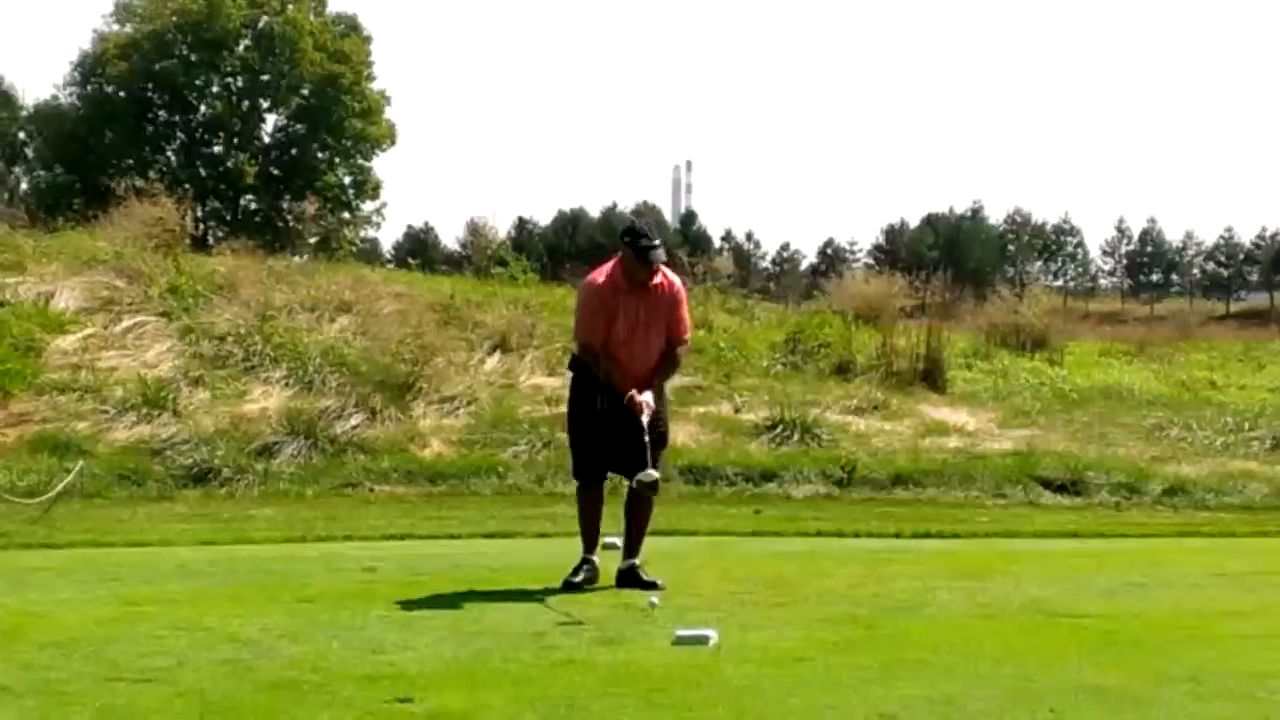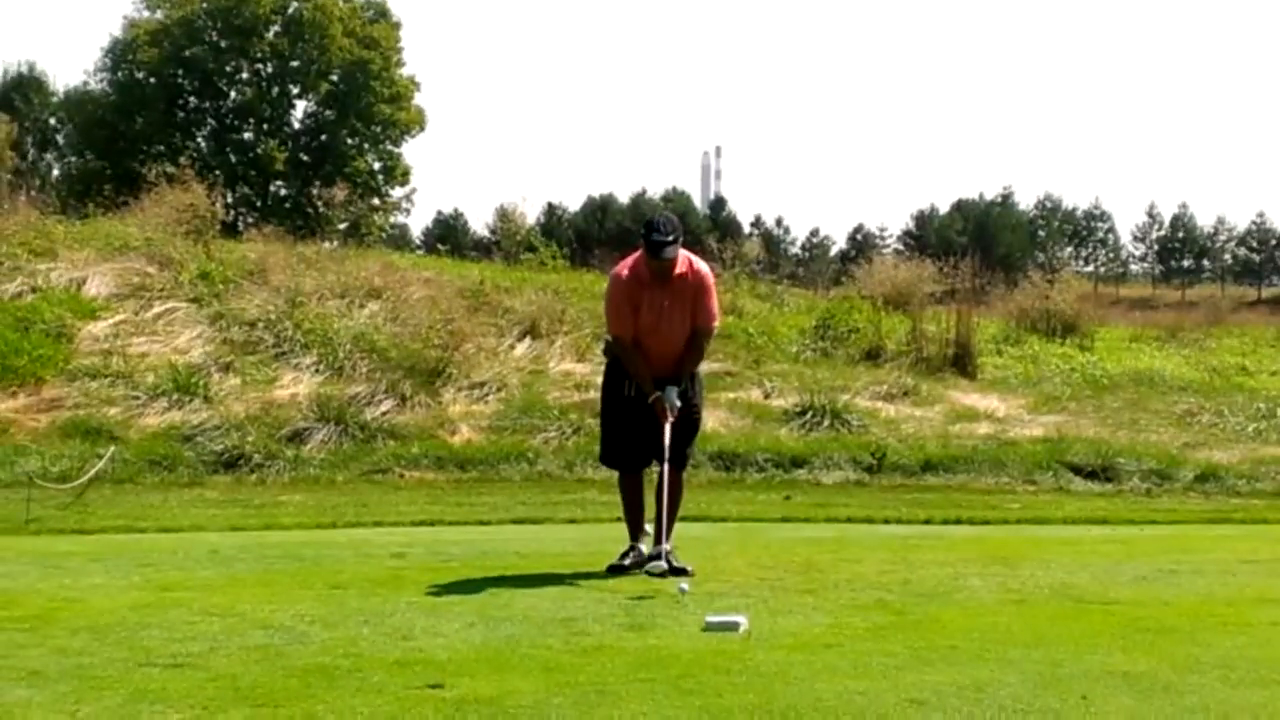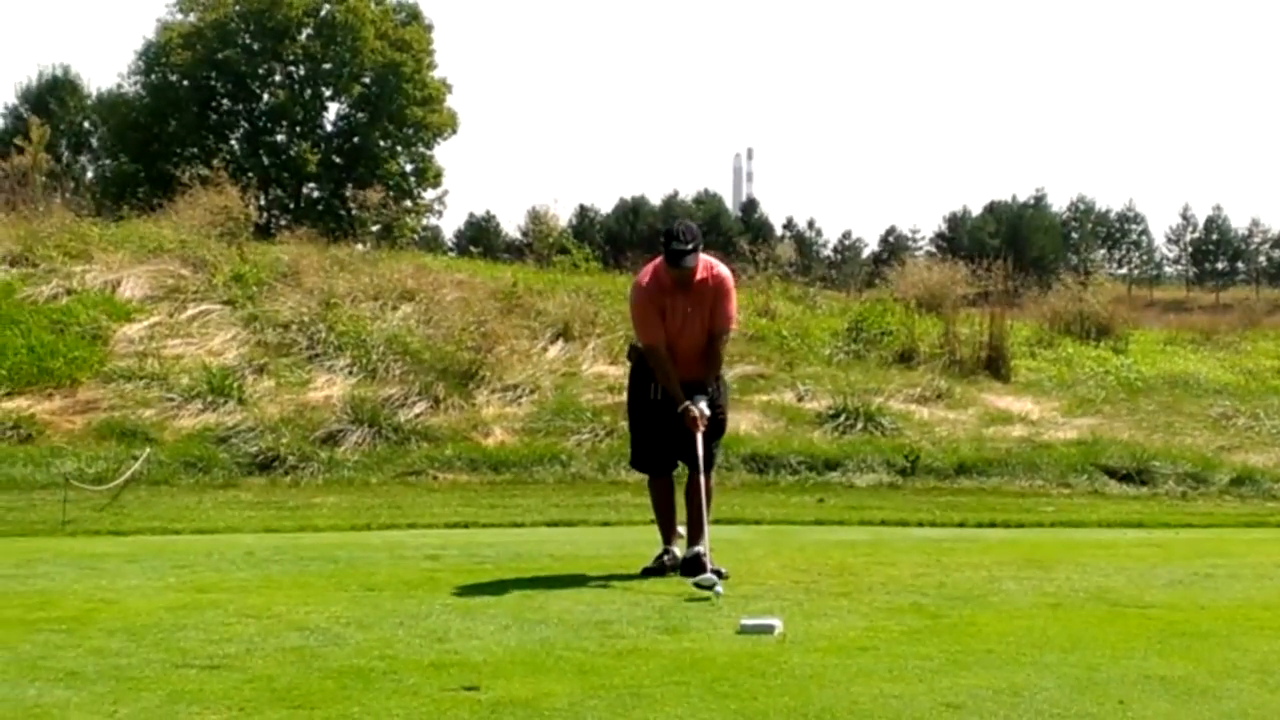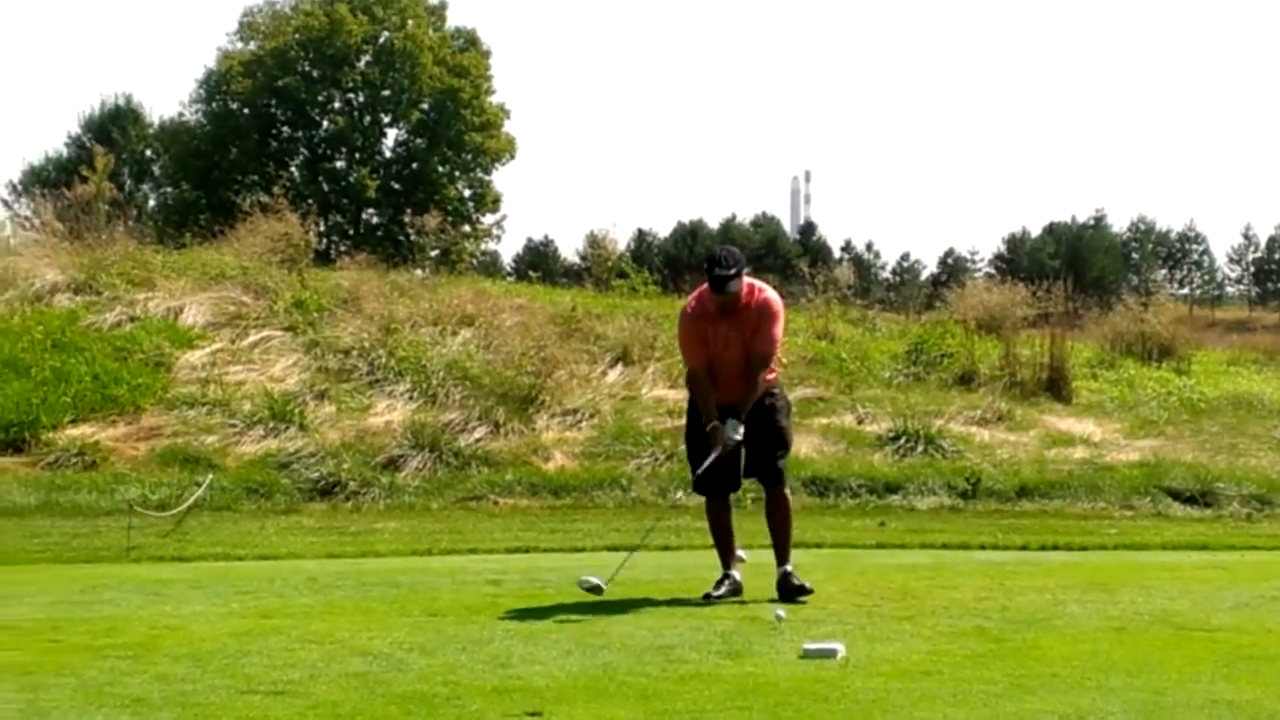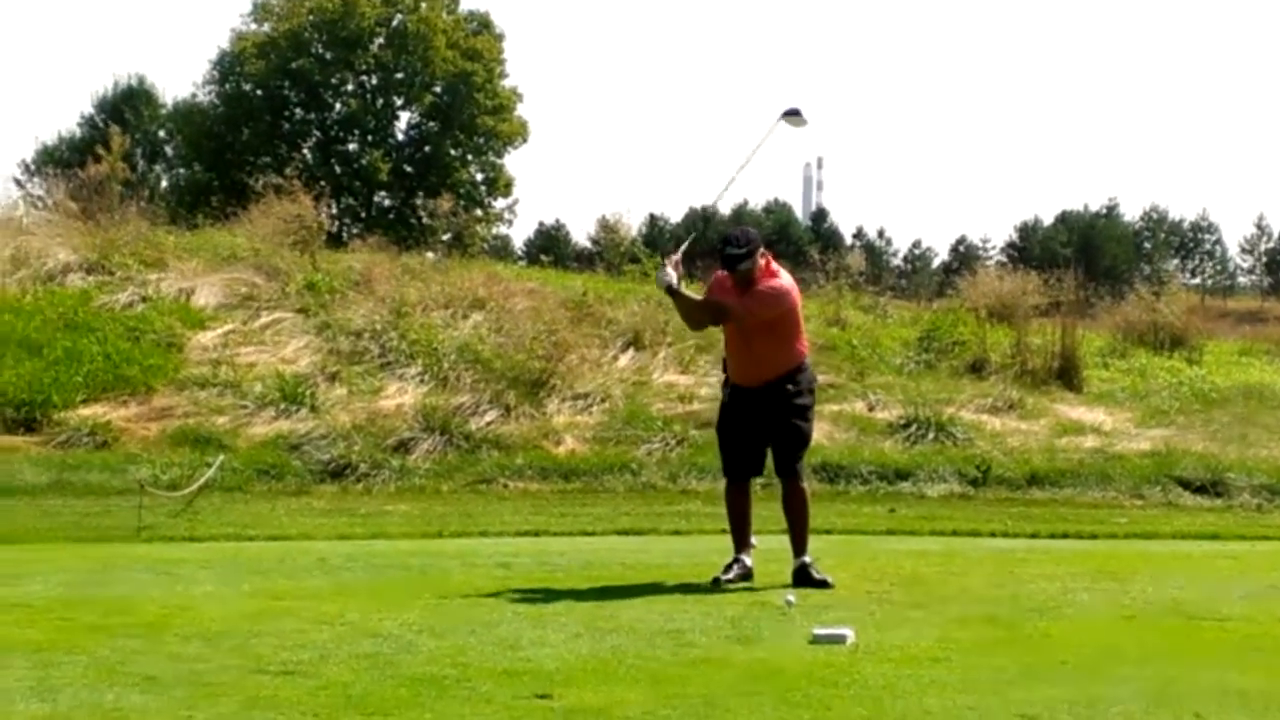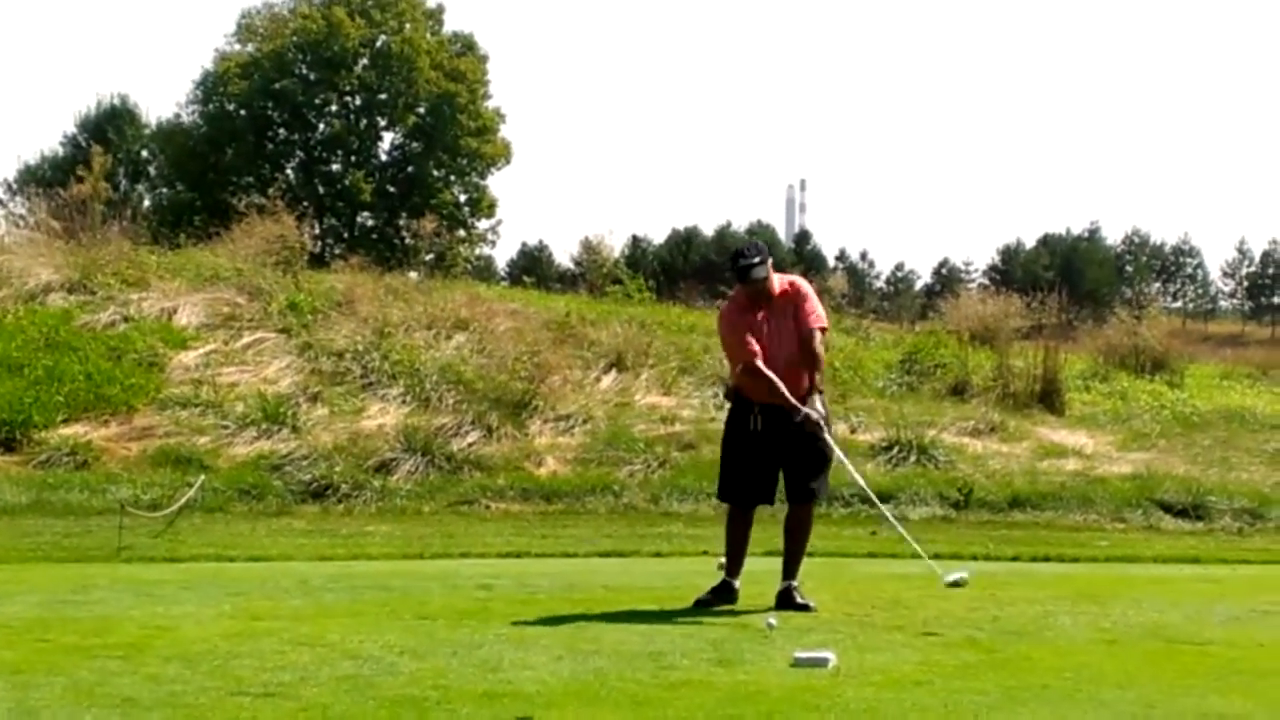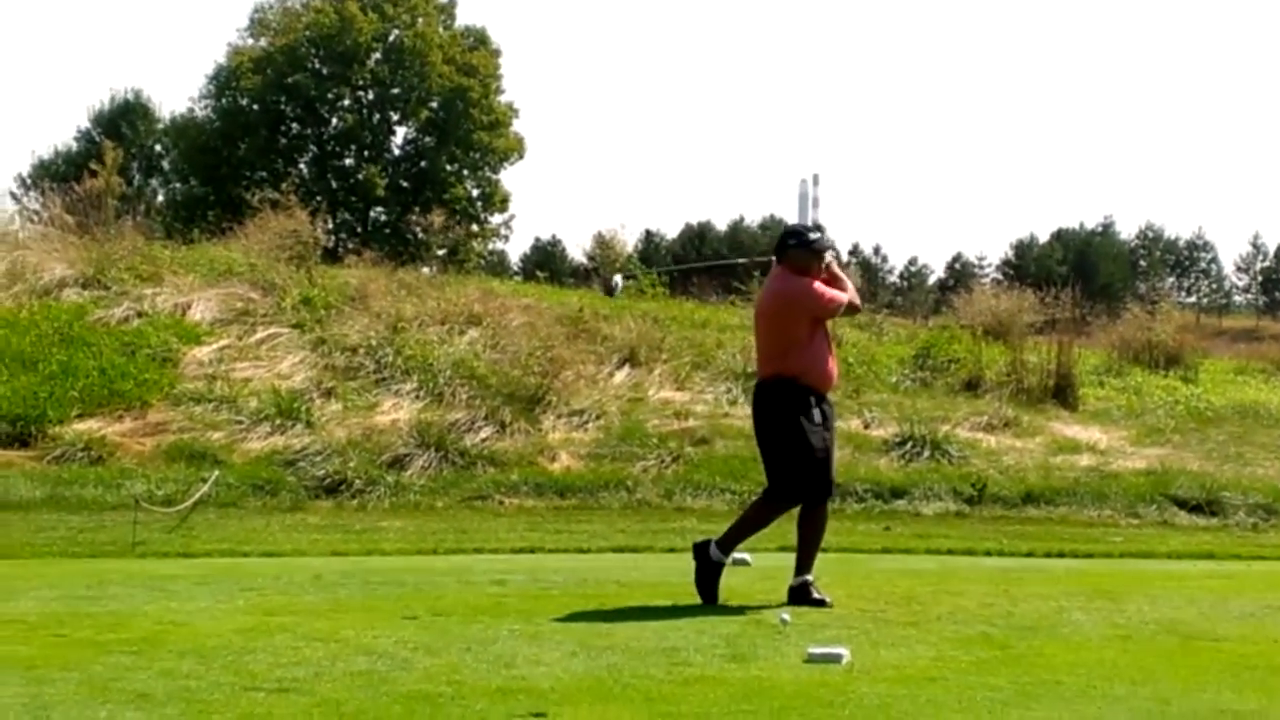
dt=0.5s
person 1, frame 1
left shoulder: (671, 287)
right shoulder: (597, 286)
left elbow: (677, 345)
right elbow: (590, 350)
left wrist: (652, 389)
right wrist: (625, 391)
left hip: (647, 393)
right hip: (598, 390)
left knee: (646, 480)
right knee: (590, 476)
left ankle: (630, 564)
right ankle: (589, 560)
person 1, frame 2
left shoulder: (700, 275)
right shoulder: (622, 279)
left elbow: (702, 335)
right elbow: (624, 345)
left wrist: (676, 386)
right wrist: (652, 394)
left hip: (680, 378)
right hip: (630, 377)
left knee: (675, 464)
right knee: (629, 463)
left ankle: (663, 548)
right ankle: (636, 546)
person 1, frame 3
left shoulder: (720, 278)
right shoulder: (645, 286)
left elbow: (717, 341)
right elbow: (655, 353)
left wrist: (702, 395)
right wrist: (681, 404)
left hip: (704, 379)
right hip: (655, 380)
left knee: (702, 466)
right knee: (658, 467)
left ankle: (696, 550)
right ankle: (669, 549)
person 1, frame 4
left shoulder: (767, 302)
right shoulder: (692, 312)
left elbow: (758, 366)
right elbow: (698, 374)
left wrist: (739, 418)
right wrist: (711, 422)
left hip: (761, 399)
right hip: (712, 404)
left knee: (775, 481)
right knee: (715, 490)
left ankle: (785, 571)
right ankle: (729, 574)
person 1, frame 5
left shoulder: (779, 289)
right shoulder: (722, 281)
left elbow: (714, 314)
right elbow: (697, 321)
left wrist: (672, 287)
right wrist: (675, 285)
left hip: (787, 387)
right hip: (740, 388)
left knee: (791, 473)
right knee: (737, 475)
left ankle: (802, 563)
right ankle: (742, 559)
person 1, frame 6
left shoulder: (797, 290)
right shoulder: (733, 314)
left elbow: (814, 345)
right elbow: (755, 369)
left wrist: (814, 396)
right wrist: (795, 405)
left hip: (806, 407)
right hip: (753, 411)
left knee: (803, 500)
right knee: (742, 499)
left ankle: (789, 586)
right ankle: (730, 581)
person 1, frame 7
left shoulder: (793, 287)
right shoulder: (795, 289)
left elbow: (831, 308)
right elbow: (851, 304)
left wrist: (829, 273)
right wrist: (835, 269)
left hip: (809, 403)
right hip: (788, 402)
left knee: (818, 497)
right knee: (788, 492)
left ankle: (802, 582)
right ankle: (715, 551)
